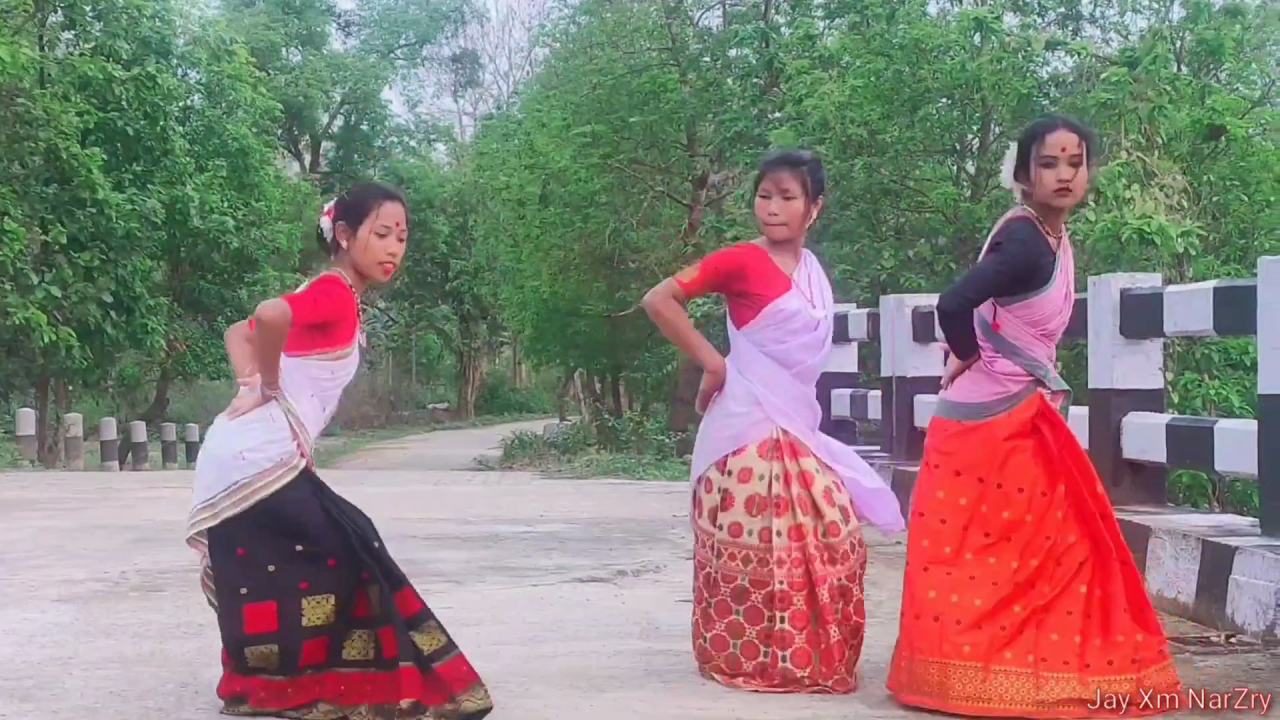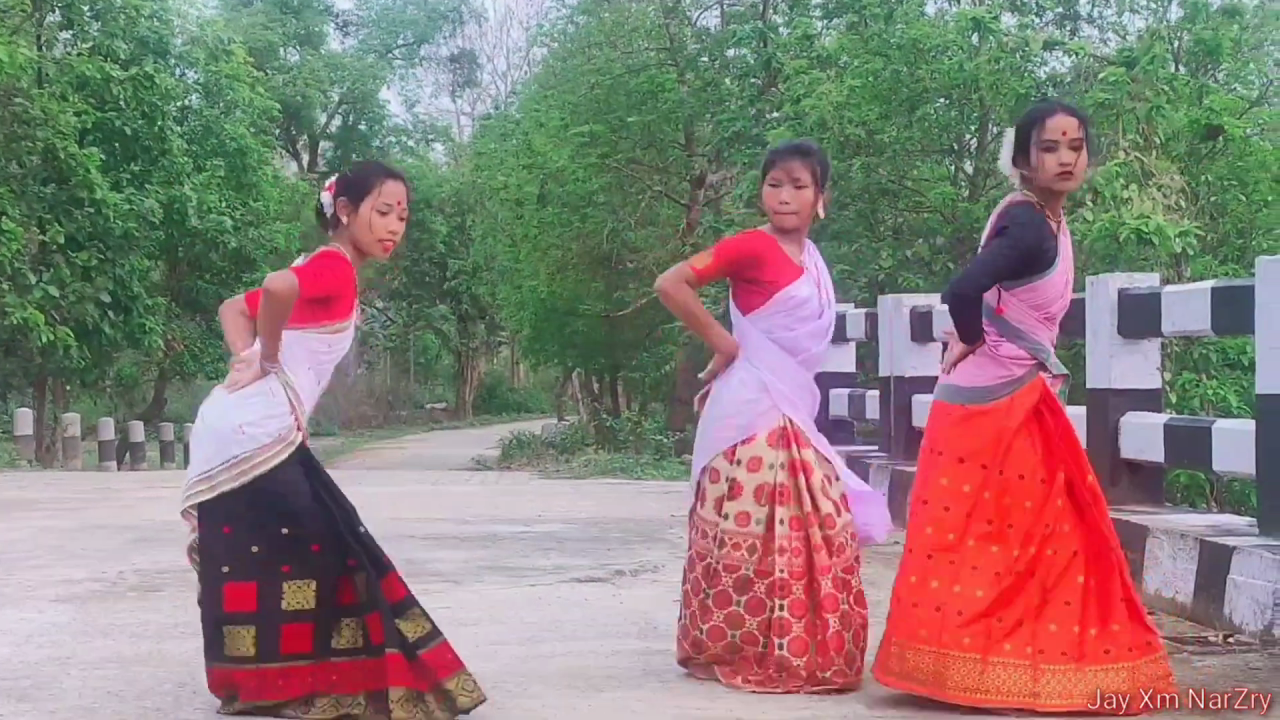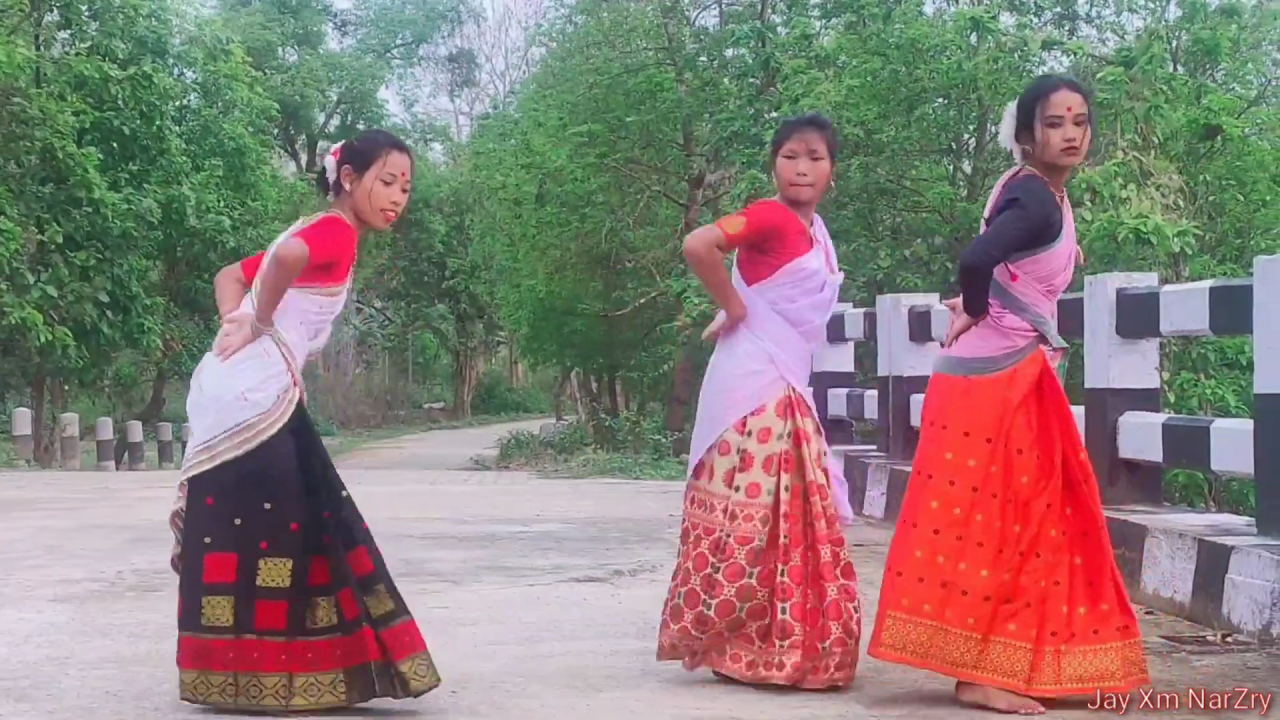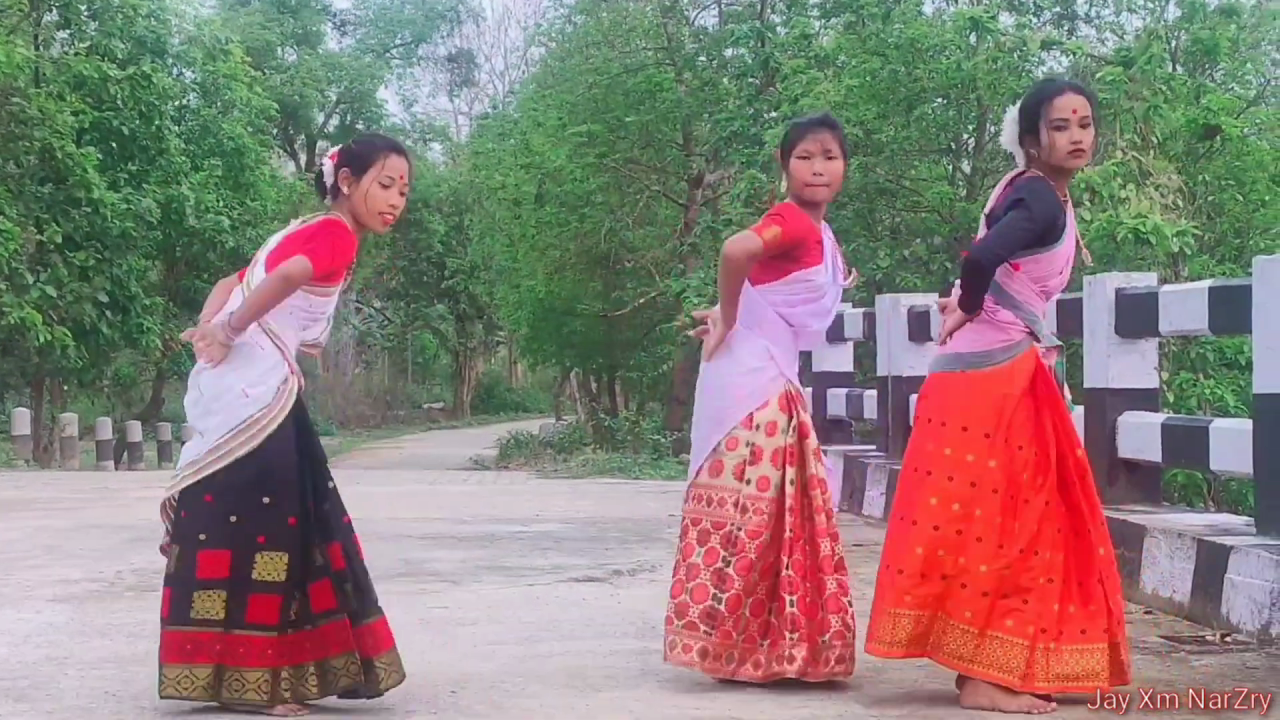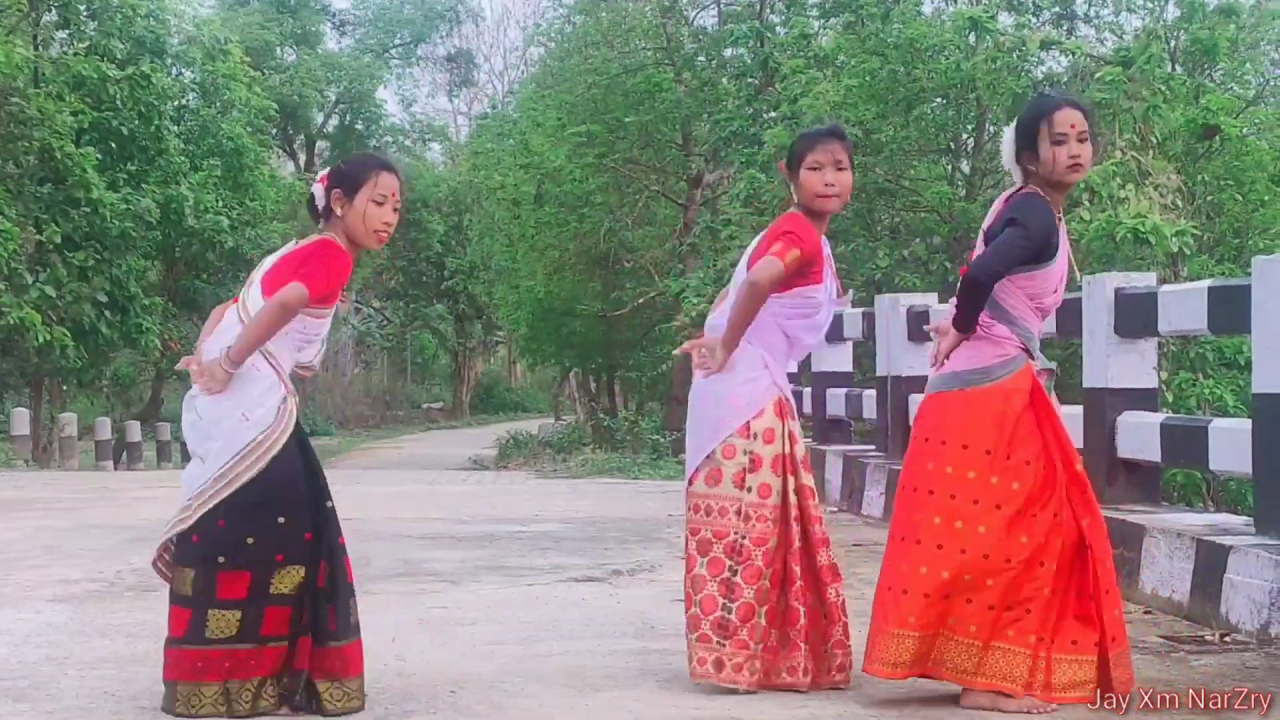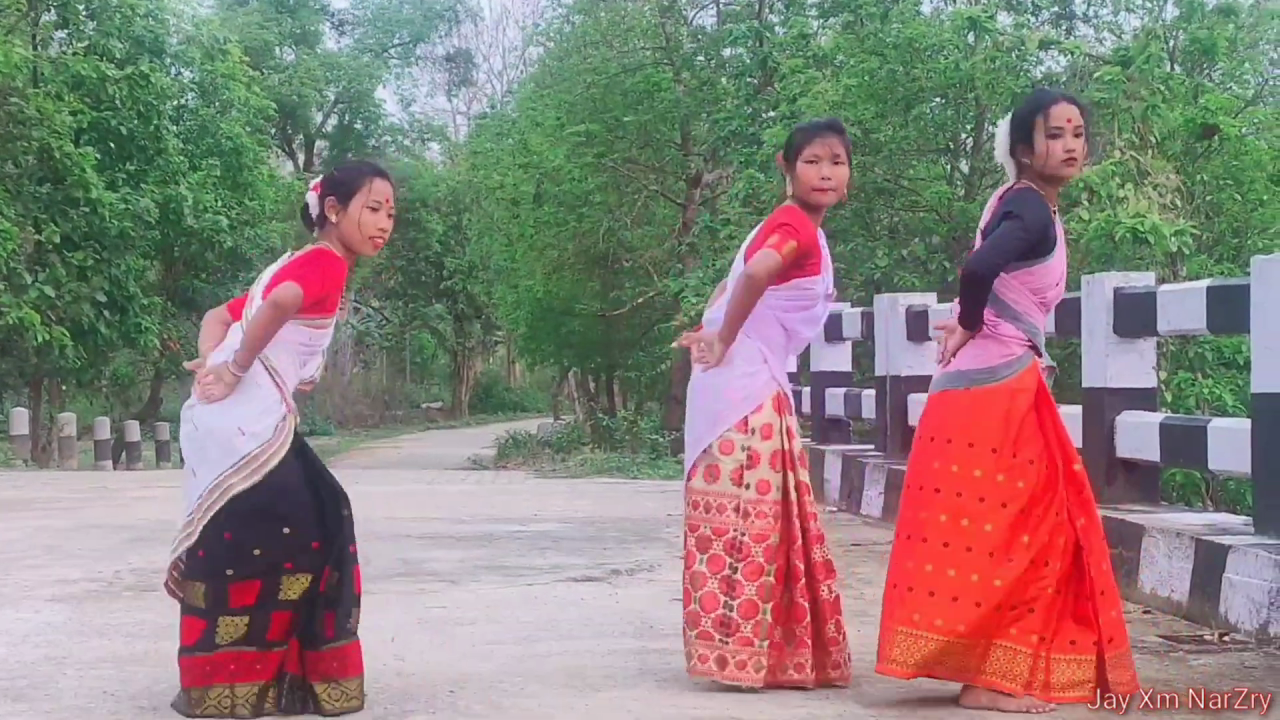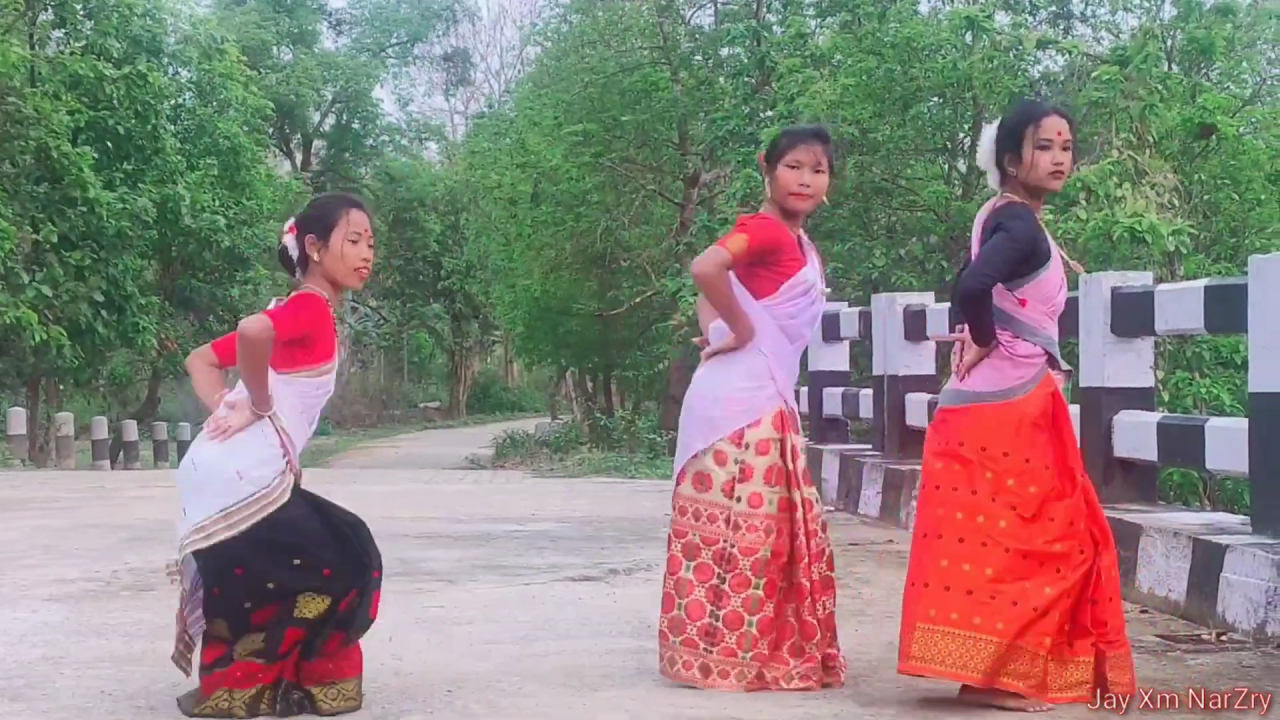
dt=0.1s
person 1, frame 1
left shoulder: (1050, 236)
right shoulder: (1027, 244)
right elbow: (954, 306)
right wrist: (970, 357)
left hip: (1026, 411)
right hip: (993, 414)
left knee: (1061, 539)
right knee: (992, 552)
person 1, frame 2
left shoulder: (1046, 220)
right shoulder: (1028, 227)
left elbow: (984, 288)
right elbow: (963, 291)
left wrist: (975, 340)
right wrist: (972, 341)
left hip: (1023, 399)
right hip: (994, 401)
left knee: (1054, 531)
right knee: (990, 541)
person 1, frame 3
left shoulder: (1031, 191)
right shoulder: (1038, 199)
left elbow: (988, 262)
right elbow: (978, 259)
left wrist: (974, 311)
right wrist: (975, 314)
left hip: (1017, 375)
right hip: (996, 377)
left knee: (1034, 516)
right knee: (990, 520)
left ankle: (1007, 664)
right ankle: (979, 673)
person 1, frame 4
left shoulder: (1036, 193)
right shoulder: (1040, 199)
left elbow: (989, 256)
right elbow: (981, 257)
left wrist: (966, 305)
right wrist: (969, 310)
left hip: (1011, 371)
right hip: (992, 373)
left knee: (1027, 514)
right knee: (989, 516)
left ankle: (1005, 661)
person 1, frame 5
left shoulder: (1032, 211)
right shoulder: (1036, 215)
left elbow: (985, 277)
right elbow: (981, 274)
left wrist: (961, 327)
right wrist: (965, 329)
left hip: (1006, 390)
right hip: (990, 389)
left knee: (1038, 527)
right knee: (994, 535)
left ankle: (1005, 669)
right ankle: (981, 678)
person 1, frame 6
left shoulder: (1020, 204)
right shoulder: (1031, 209)
left elbow: (978, 269)
right elbow: (980, 268)
left wrist: (966, 324)
right wrist: (971, 328)
left hip: (1008, 387)
right hip: (996, 387)
left knee: (1035, 529)
right knee: (997, 533)
left ankle: (999, 668)
right ankle: (982, 677)
person 1, frame 7
left shoulder: (1003, 217)
right shoulder: (1018, 223)
left elbow: (964, 286)
right elbow: (976, 286)
left wrist: (976, 338)
right wrist: (984, 343)
left hip: (1008, 399)
right hip: (1010, 400)
left knee: (1046, 533)
right knee: (1015, 538)
left ankle: (1009, 664)
right ankle: (984, 671)
person 2, frame 1
left shoulder: (815, 270)
right shoulder: (742, 259)
right elbow: (658, 298)
right wrist: (708, 359)
left hip: (797, 428)
right hip: (747, 424)
left knee: (834, 540)
right knee: (746, 548)
left ankle: (808, 661)
right ankle: (735, 661)
person 2, frame 2
left shoulder: (813, 260)
right shoulder: (751, 247)
right elbow: (670, 284)
right wrist: (722, 341)
left hip: (795, 416)
right hip: (750, 413)
left knee: (828, 534)
right knee: (746, 538)
left ankle: (806, 657)
right ankle: (723, 655)
person 2, frame 3
left shoulder: (811, 229)
right shoulder: (772, 215)
right elbow: (698, 245)
right wrist: (732, 306)
left hip: (784, 389)
right hip: (752, 386)
left knee: (805, 517)
right knee: (743, 516)
left ankle: (792, 649)
right ankle: (718, 645)
person 2, frame 4
left shoulder: (817, 231)
right shoulder: (788, 220)
right elbow: (735, 251)
left wrist: (720, 316)
right wrist: (727, 320)
left hip: (777, 386)
right hip: (751, 384)
left knee: (797, 513)
right knee: (749, 513)
left ankle: (792, 645)
right ankle: (731, 644)
person 2, frame 5
left shoulder: (808, 238)
right shoulder: (797, 232)
left elbow: (743, 289)
right elbow: (759, 278)
left wrist: (716, 338)
right wrist: (726, 343)
left hip: (763, 393)
right hip: (745, 392)
left knee: (786, 523)
right knee: (747, 523)
left ankle: (788, 654)
right ankle: (738, 654)
person 2, frame 6
left shoulder: (802, 229)
right shoulder: (793, 225)
left elbow: (735, 283)
right elbow: (756, 271)
left wrist: (713, 331)
right wrist: (725, 336)
left hip: (761, 388)
right hip: (743, 387)
left knee: (781, 519)
right knee: (746, 521)
left ankle: (787, 651)
right ankle: (740, 652)
person 2, frame 7
left shoulder: (797, 240)
right shoulder: (765, 229)
left elbow: (725, 287)
right elbow: (707, 270)
left wrist: (725, 329)
right wrist: (737, 327)
left hip: (768, 401)
right hip: (741, 401)
left knee: (791, 524)
right knee: (740, 525)
left ankle: (786, 651)
right ankle: (726, 656)
person 3, frame 1
left shoulder: (327, 298)
right shoulder: (334, 293)
left elbow: (241, 333)
right elbow: (275, 315)
left wrist: (251, 382)
right wrist: (265, 388)
left hip: (261, 457)
right hip: (260, 461)
left knee: (343, 556)
right knee: (331, 558)
person 3, frame 2
left shoulder: (318, 272)
right shoulder: (332, 266)
left elbow: (233, 308)
right elbow: (278, 286)
left wrist: (247, 358)
right wrist: (266, 360)
left hip: (252, 431)
right hip: (255, 435)
left knee: (327, 544)
right knee: (307, 546)
person 3, frame 3
left shoulder: (314, 231)
right shoulder: (339, 231)
left elbow: (231, 276)
right elbow: (293, 260)
left wrist: (233, 328)
right wrist: (256, 325)
left hip: (241, 389)
right hip: (254, 394)
left knee: (293, 521)
right knee: (267, 527)
right ankle: (257, 677)
person 3, frame 4
left shoulder: (305, 232)
right shoulder: (337, 233)
left elbow: (231, 283)
right elbow: (293, 274)
left wrist: (212, 330)
right wrist: (230, 331)
left hip: (238, 388)
right hip: (254, 392)
left knee: (275, 519)
right knee: (265, 521)
left ankle: (276, 669)
person 3, frame 5
left shoulder: (296, 254)
right shoulder: (330, 255)
left elbow: (232, 312)
right elbow: (292, 301)
left wrist: (208, 361)
right wrist: (231, 363)
left hip: (229, 411)
right hip: (251, 413)
left knee: (273, 540)
right knee: (283, 541)
person 3, frame 6
left shoulder: (297, 264)
right shoulder: (327, 263)
left elbow: (219, 316)
right elbow: (283, 300)
left wrist: (213, 369)
right wrist: (236, 369)
left hip: (226, 420)
right hip: (250, 424)
left knee: (281, 545)
right knee: (289, 548)
person 3, frame 7
left shoulder: (289, 316)
right shoulder: (311, 309)
left elbow: (200, 359)
right elbow: (252, 331)
left wrist: (225, 413)
right wrist: (258, 407)
left hip: (223, 474)
right hip: (247, 482)
right knee: (329, 572)
